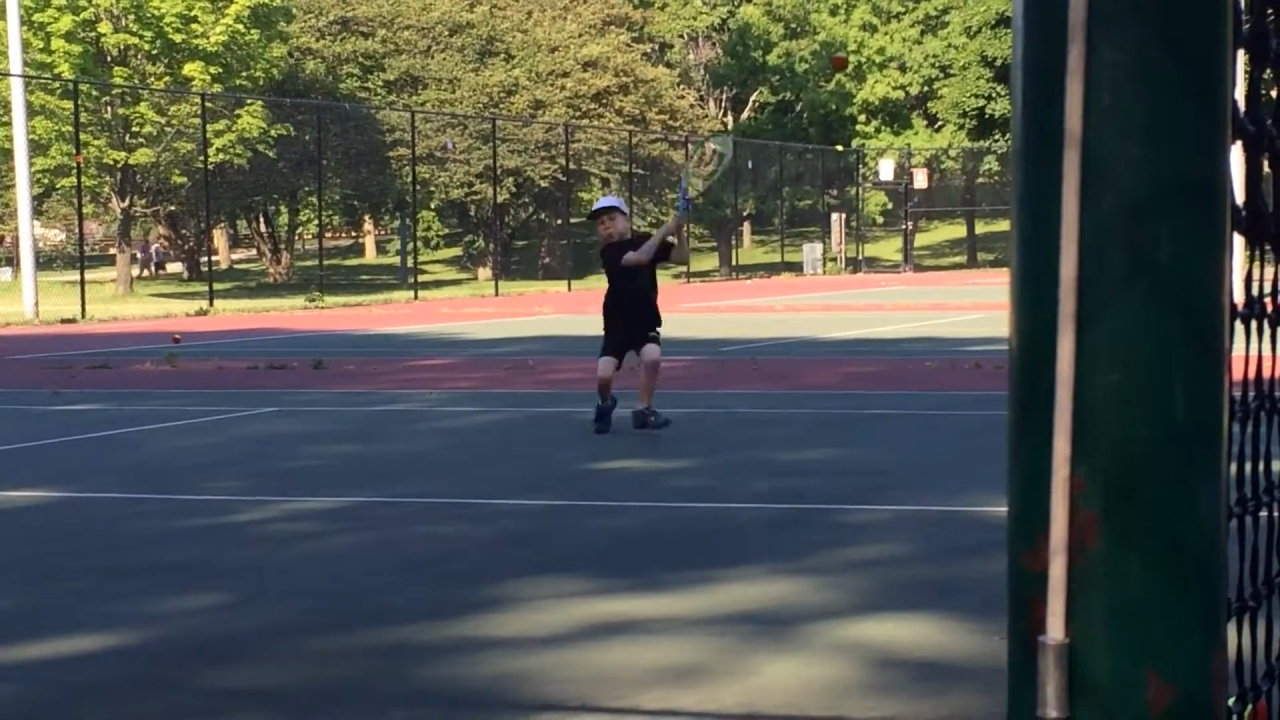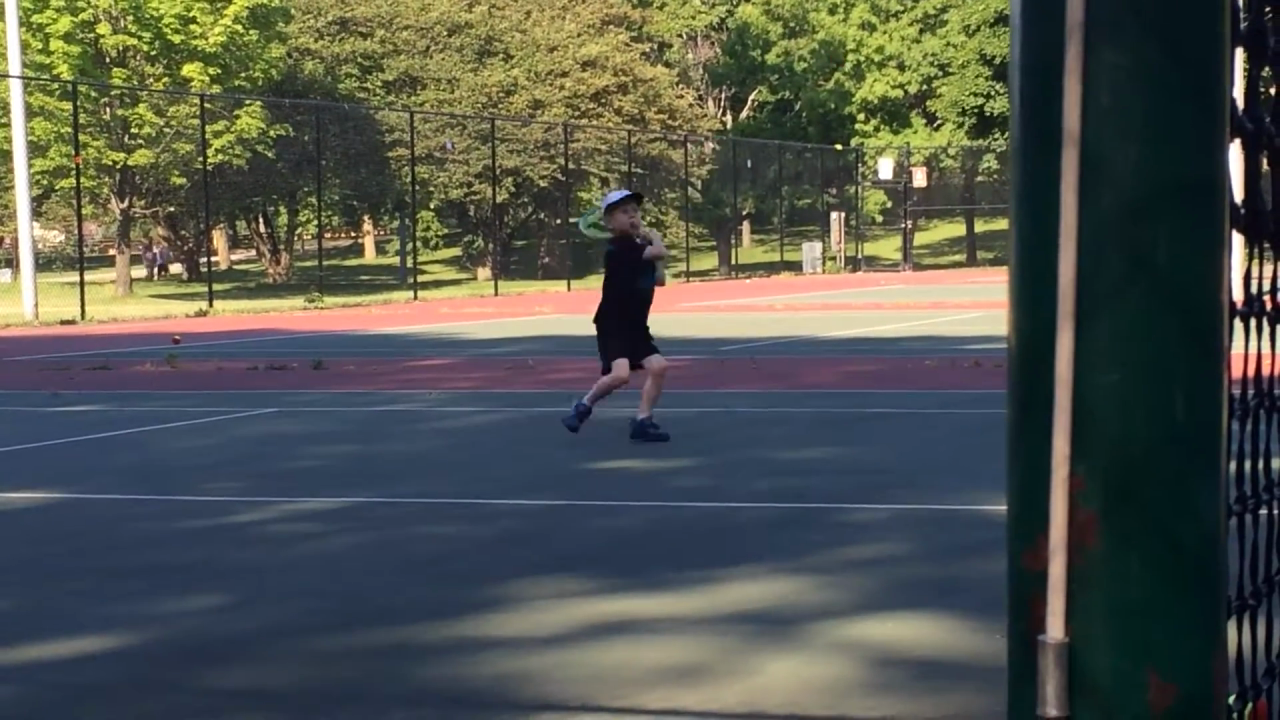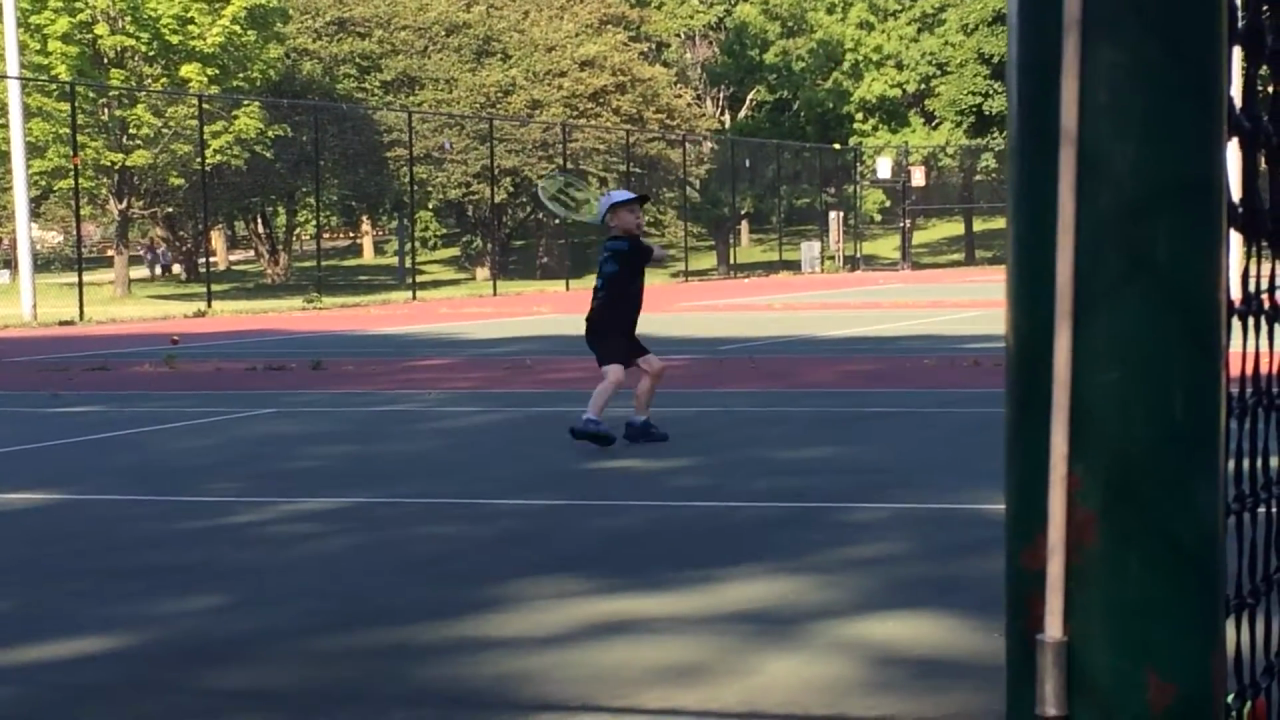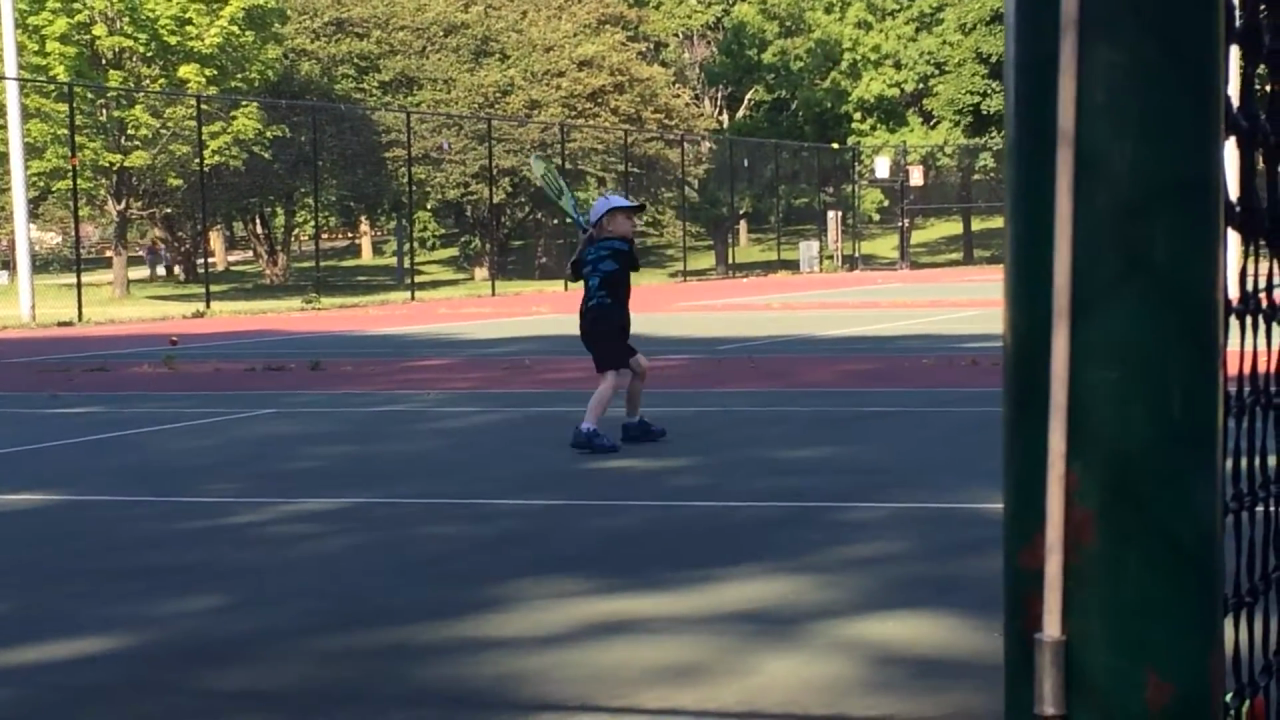
dt=0.1s
person 1, frame 1
left shoulder: (646, 242)
right shoulder: (608, 252)
left elbow: (677, 256)
right elbow: (639, 258)
left wrist: (675, 231)
right wrist: (660, 233)
left hip: (647, 322)
right hip: (618, 323)
left knee: (653, 358)
right knee: (604, 374)
left ankle: (642, 411)
right ankle: (605, 403)
person 1, frame 2
left shoulder: (640, 247)
right shoulder: (619, 246)
left elbow: (659, 280)
right elbow: (660, 253)
left wrist: (648, 239)
right wrist: (651, 236)
left hip: (636, 327)
right hip: (612, 326)
left knee: (659, 367)
right knee: (621, 375)
left ankle: (642, 421)
right ankle: (584, 406)
person 1, frame 3
left shoulder: (612, 247)
right shoulder: (629, 245)
right elbow: (660, 255)
right wrist: (638, 239)
left hip: (619, 328)
right hip: (605, 326)
left knee: (655, 368)
right knee: (615, 376)
left ankle: (638, 424)
right ankle: (588, 421)
person 1, frame 4
left shoulder: (587, 252)
right shoulder: (622, 247)
left elbow: (573, 273)
right elbow: (633, 265)
left wrist: (584, 243)
left hip: (595, 324)
right hip: (604, 326)
left knee: (641, 367)
right knee: (611, 379)
left ankle: (634, 423)
right ankle: (587, 431)
